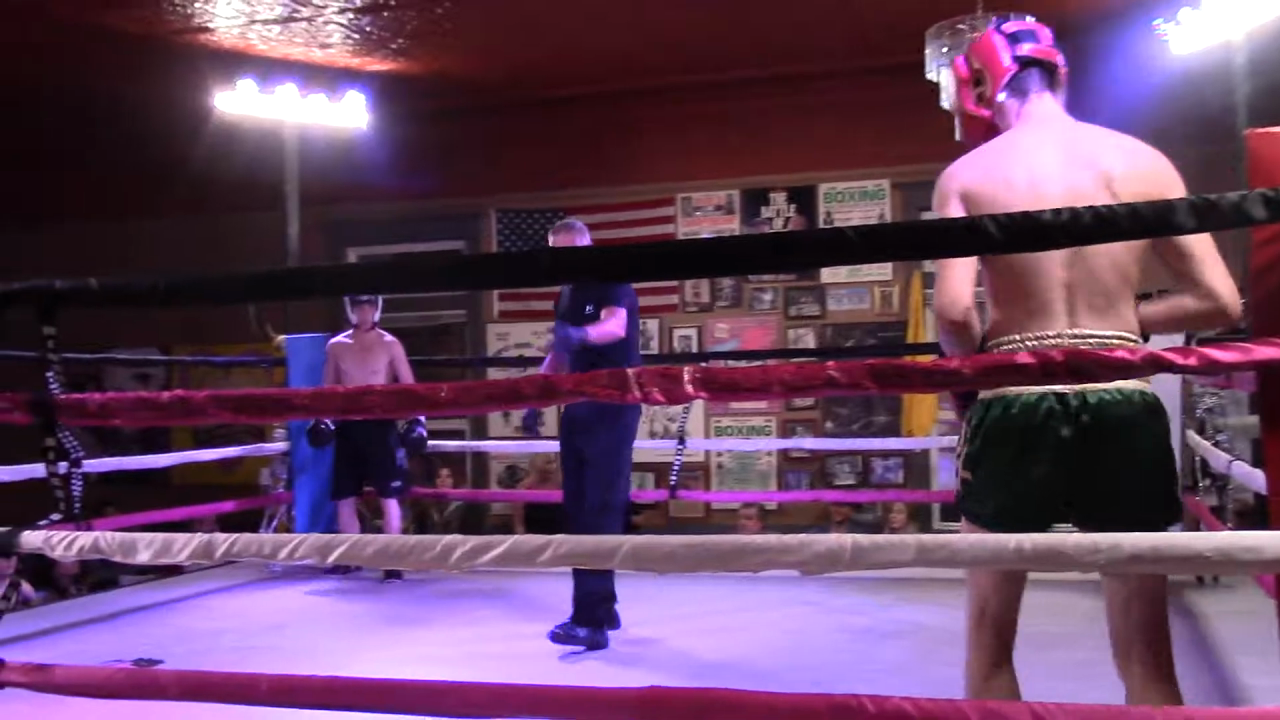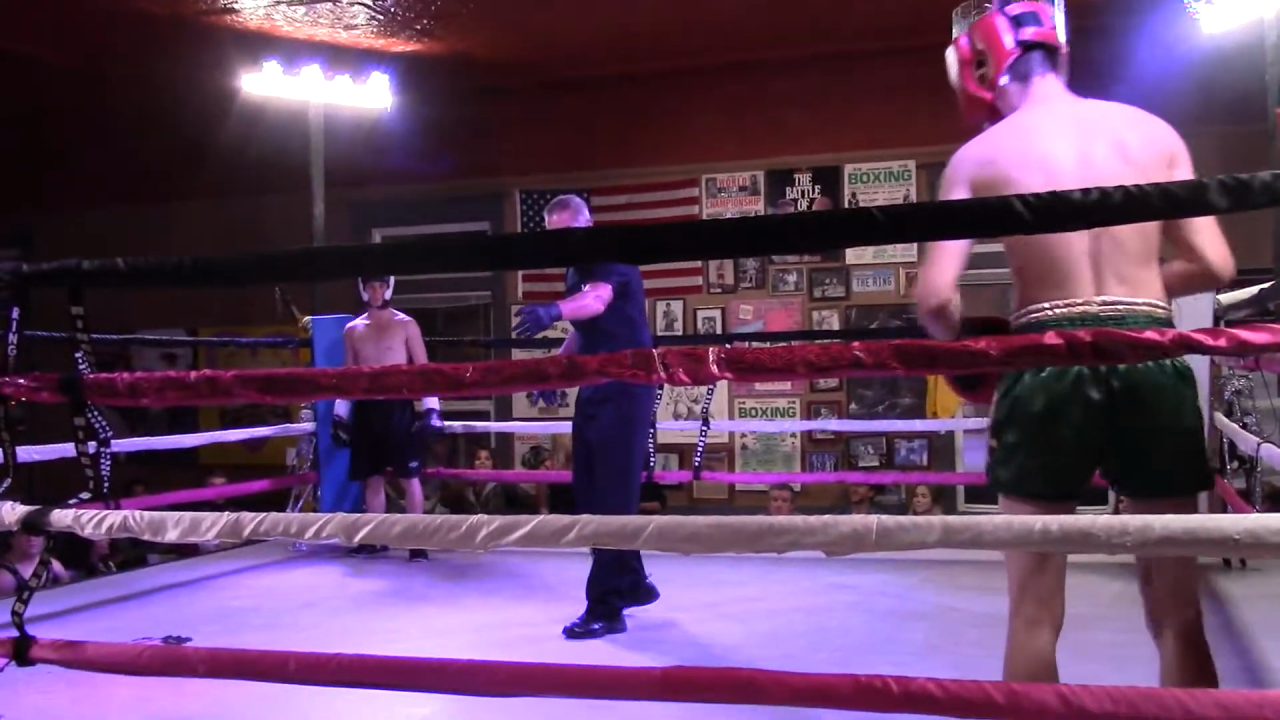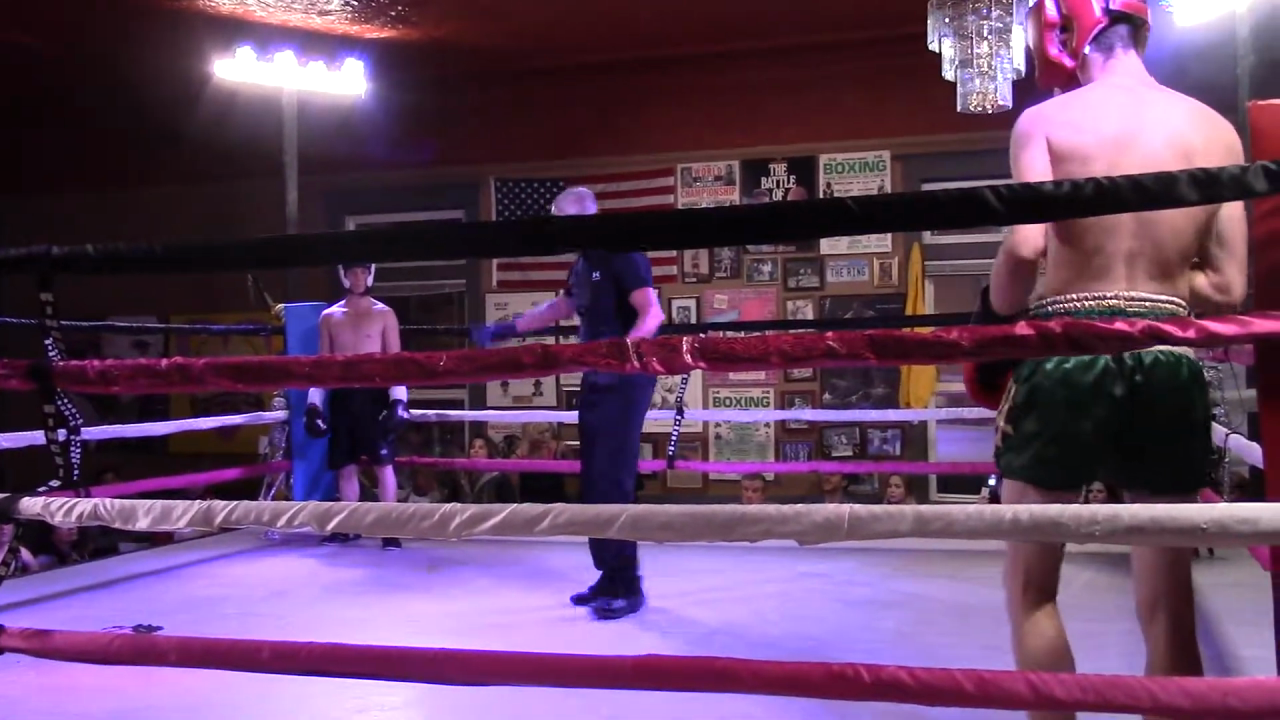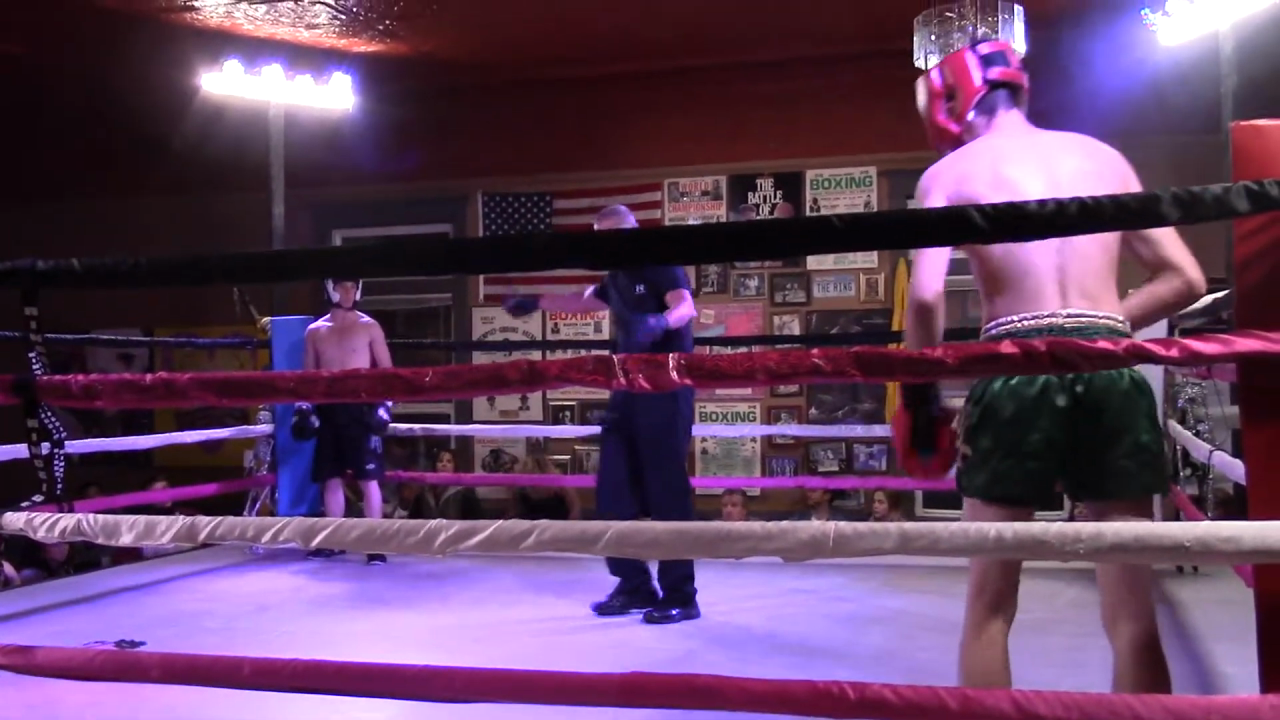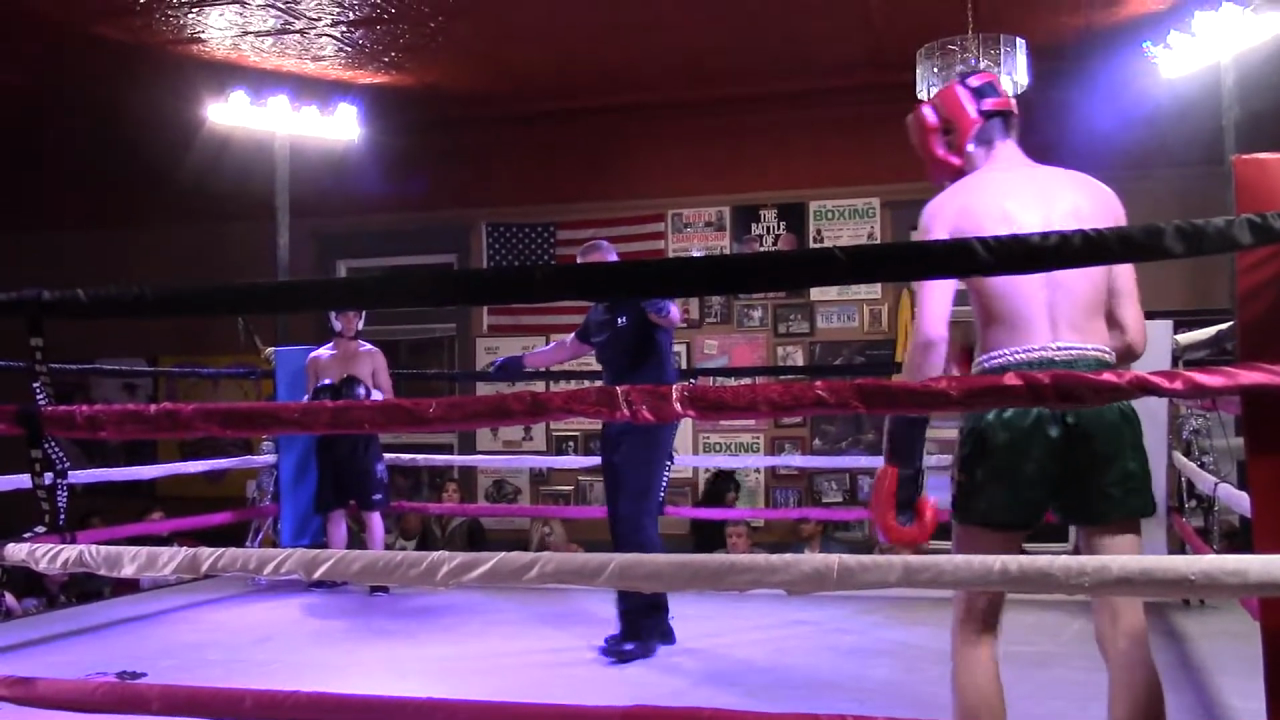
dt=0.7s
person 1, frame 1
left shoulder: (967, 173)
right shoulder: (1145, 164)
left elbow: (953, 311)
right elbow: (1220, 301)
left wrist: (971, 365)
left hip: (1017, 408)
right hip: (1122, 404)
left knee: (989, 636)
right knee: (1145, 652)
person 1, frame 2
left shoulder: (979, 156)
right shoulder: (1152, 132)
left elbow: (935, 299)
right elbow: (1214, 266)
left wrist: (964, 342)
left hip: (1046, 374)
right hip: (1152, 368)
left knee: (1034, 616)
right knee: (1177, 613)
person 1, frame 3
left shoulder: (1046, 121)
right shoulder: (1217, 133)
left elbow: (1025, 247)
right elbow: (1228, 288)
left wrist: (998, 317)
left hip: (1067, 362)
right hip: (1169, 366)
left knee: (1030, 593)
right knee: (1167, 609)
person 1, frame 4
left shoulder: (948, 174)
right shoulder: (1104, 158)
left elbow: (926, 296)
right elbow: (1186, 278)
left wrist: (919, 395)
left hip: (1017, 378)
right hip: (1113, 377)
left knee: (991, 607)
right knee: (1133, 614)
person 1, frame 5
left shoulder: (948, 208)
right shoulder: (1097, 195)
left elbow: (931, 333)
right elbow: (1131, 337)
left wrist: (903, 450)
left hip: (1007, 410)
right hip: (1100, 404)
left knee: (975, 629)
right knee: (1125, 632)
person 2, frame 1
left shoulder: (612, 286)
right shoulder: (564, 298)
left elbow: (616, 326)
left wrist: (580, 333)
right wrist: (536, 401)
left hip: (614, 409)
right hip: (577, 411)
left knee: (602, 506)
right knee: (577, 508)
left ankle: (592, 619)
right ankle: (594, 612)
person 2, frame 2
left shoulder: (613, 262)
right shoulder: (575, 271)
left elbow: (596, 301)
left wrist: (552, 311)
left hip: (625, 389)
right hip: (594, 389)
left knee: (613, 495)
right knee: (590, 490)
left ankle: (606, 608)
right ankle: (632, 583)
person 2, frame 3
left shoulder: (624, 256)
right shoulder: (584, 262)
left elbow: (652, 312)
right elbow: (560, 307)
right wrist: (507, 327)
left hip: (624, 378)
right hip: (597, 378)
left knee: (611, 477)
right knee: (598, 477)
left ankle: (625, 585)
right ankle: (614, 581)
person 2, frame 4
left shoulder: (662, 267)
right shoulder: (617, 277)
left elbow: (685, 306)
right elbow: (583, 300)
left wrist: (659, 322)
right wrist: (533, 303)
left hip: (666, 392)
right hip: (628, 391)
left knee: (667, 490)
right knee: (614, 487)
left ankle: (680, 596)
right ankle: (635, 585)
person 2, frame 5
left shoulder: (641, 301)
right shoulder: (597, 315)
left elbow: (672, 317)
right elbow: (567, 348)
left wrist: (663, 308)
right wrist: (520, 362)
left hip: (650, 420)
right hip: (616, 422)
left knee: (636, 518)
right knee: (623, 520)
left ankle: (642, 627)
right ankle: (651, 622)
person 3, frame 1
left shoulder: (390, 345)
right shoulder: (336, 346)
left elbow: (409, 386)
right elbow: (329, 386)
left wrist: (417, 419)
right wrist: (320, 417)
left hip: (380, 426)
right hip: (348, 427)
left knee: (388, 496)
right knee: (344, 498)
person 3, frame 2
left shoulder: (406, 324)
right shoulder: (352, 330)
left elbow: (423, 368)
left wrist: (431, 409)
right wrist: (340, 414)
left hip: (398, 407)
right hip: (365, 409)
left knee: (408, 476)
right knee: (372, 477)
person 3, frame 3
left shoulder: (384, 314)
right shoulder: (329, 317)
left wrist: (398, 400)
right wrist: (314, 402)
left hip: (373, 395)
right hip: (341, 396)
left knee: (383, 463)
right knee: (345, 466)
person 3, frame 4
left shoulder: (370, 327)
right shoulder: (314, 330)
left elbow: (387, 371)
right elbow: (309, 374)
left wrist: (382, 404)
right wrist: (302, 408)
left hip: (359, 410)
right hip: (327, 410)
left knee: (368, 478)
right knee: (331, 478)
person 3, frame 5
left shoulder: (372, 355)
right shoulder: (316, 359)
left elbow: (389, 399)
left wrist: (367, 393)
right wrist: (316, 397)
left hip: (362, 438)
right hip: (330, 439)
left knee: (371, 509)
right knee: (334, 510)
